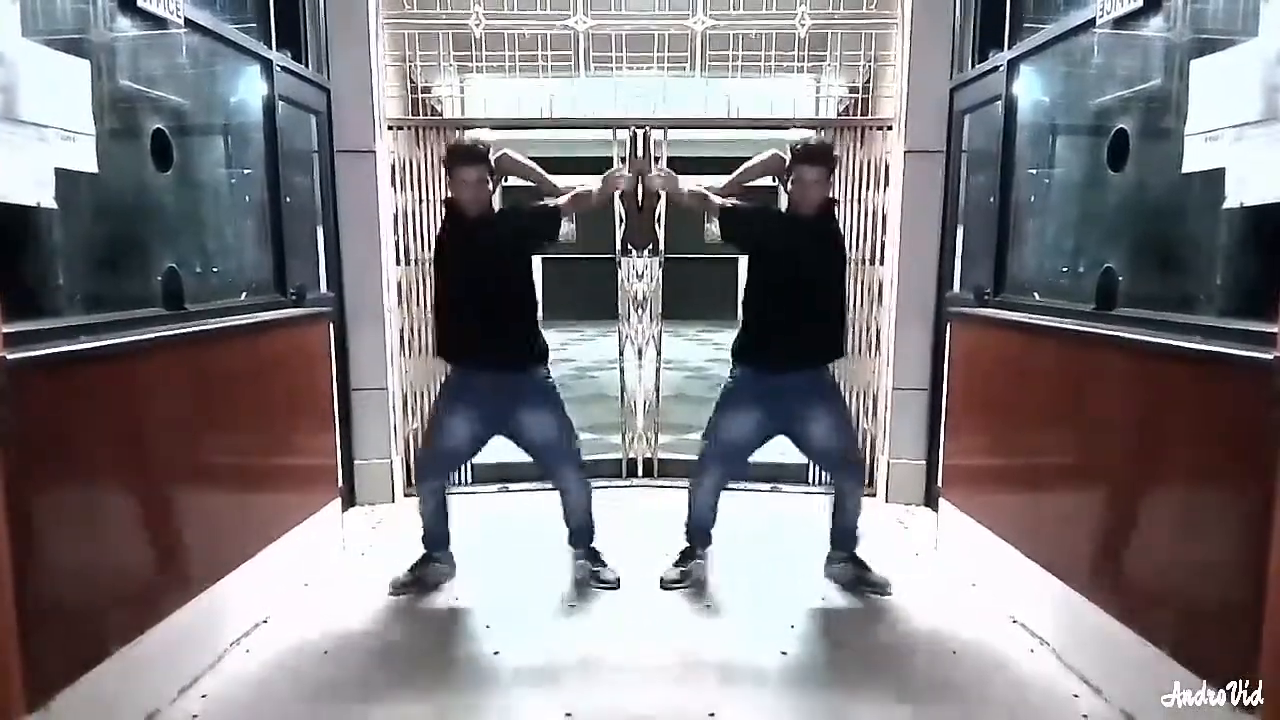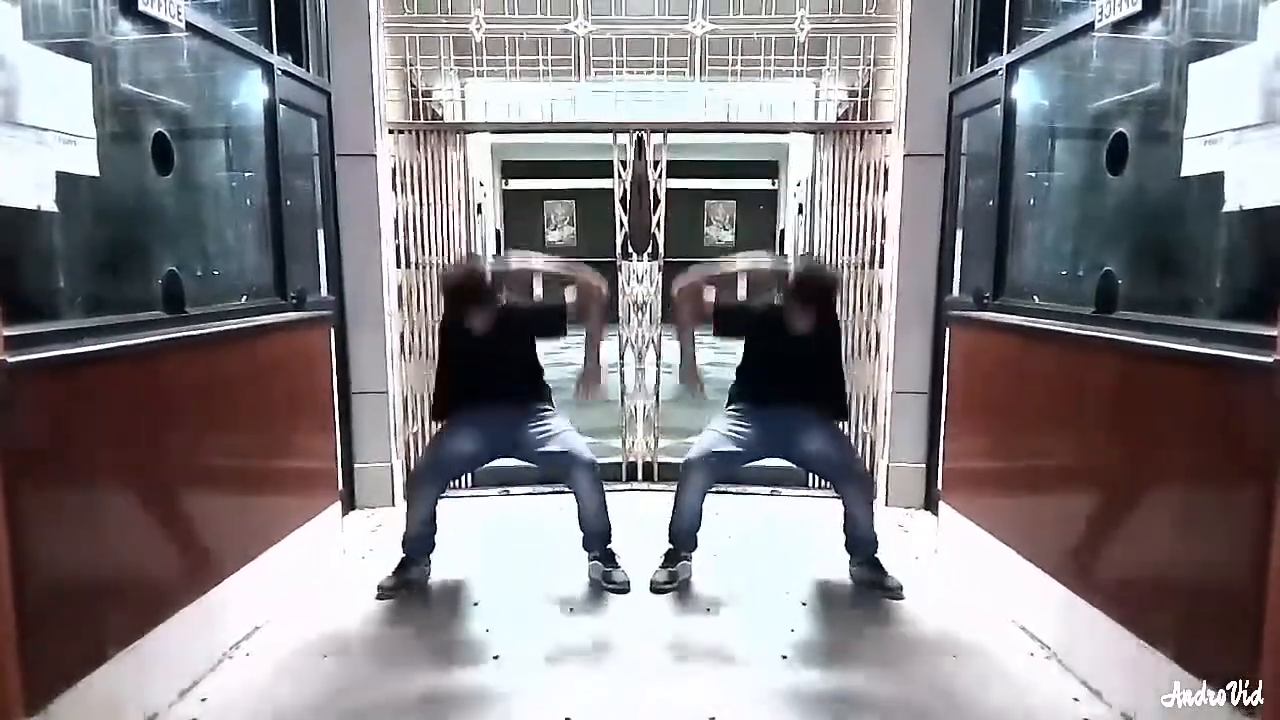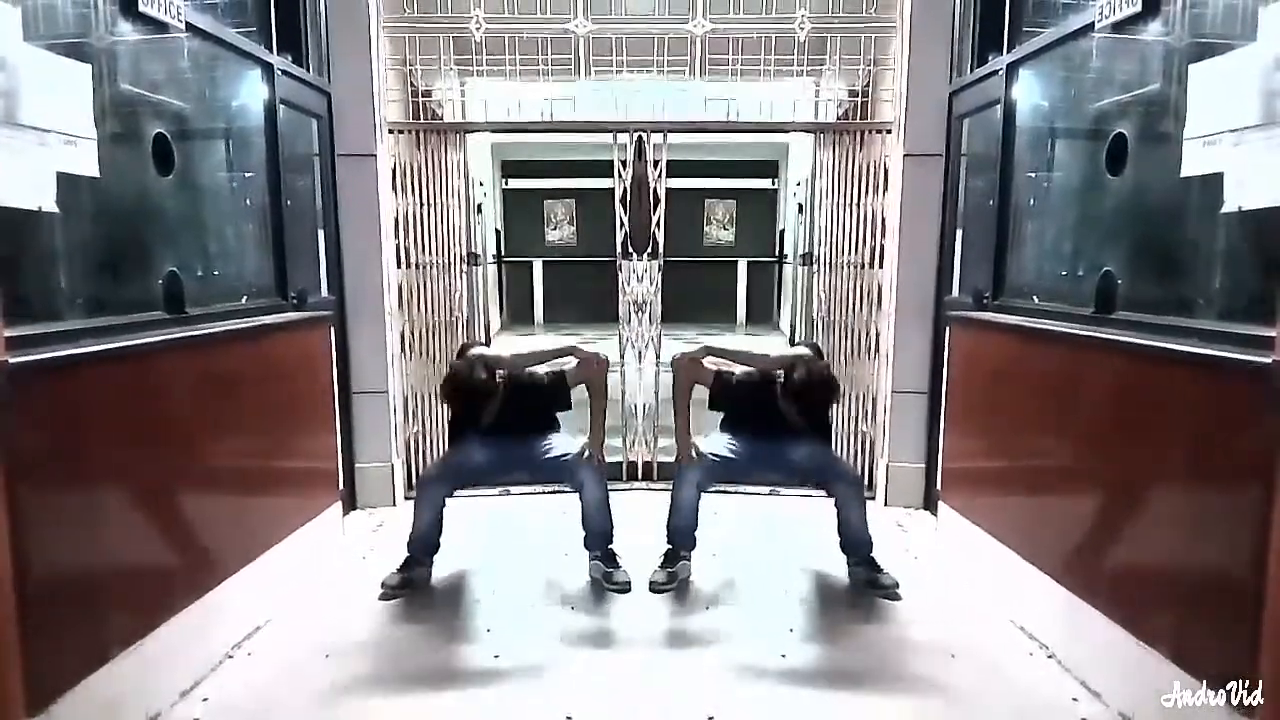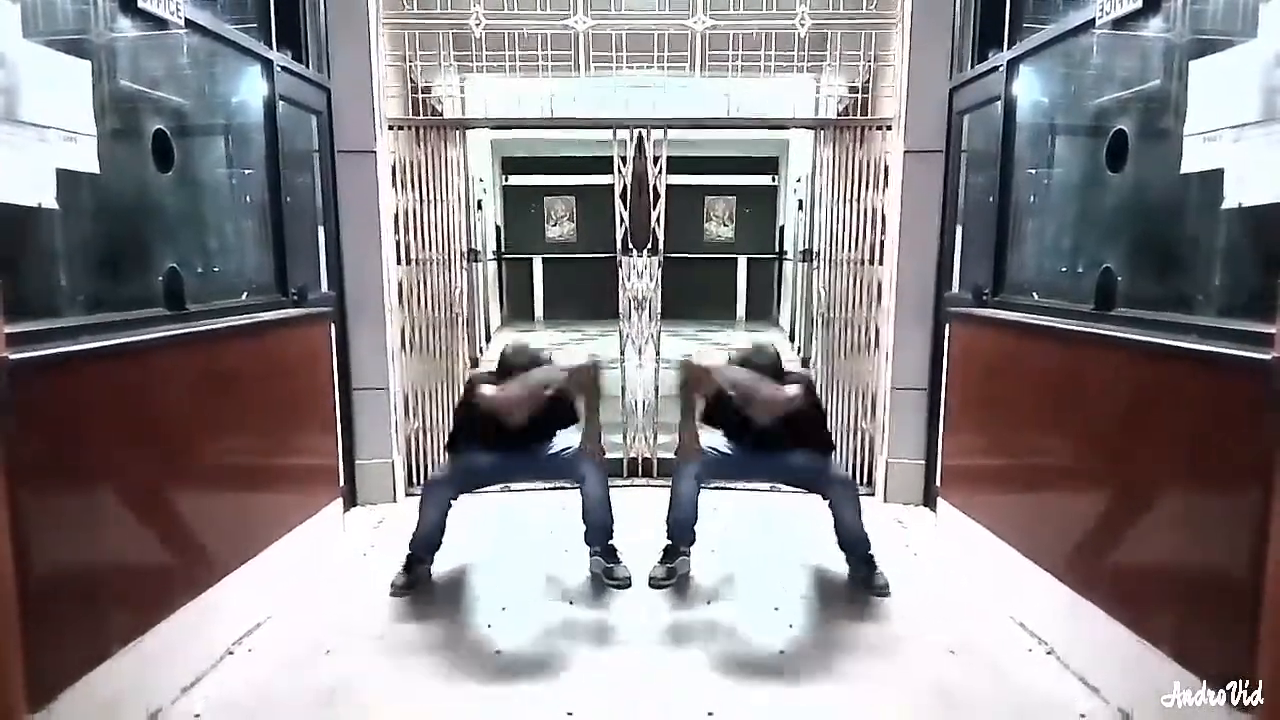
dt=0.5s
person 1, frame 1
left shoulder: (516, 224)
right shoulder: (451, 223)
left elbow: (575, 200)
right elbow: (504, 160)
left wrist: (600, 190)
right wrist: (557, 190)
left hip: (526, 379)
right hip: (468, 382)
left knee: (567, 467)
right knee: (430, 469)
left ankle: (585, 551)
right ankle: (436, 555)
person 1, frame 2
left shoulder: (520, 317)
right shoulder: (452, 322)
left elbow: (594, 287)
left wrist: (592, 361)
left hip: (529, 414)
right hip: (473, 417)
left knee: (584, 465)
right knee: (421, 477)
left ankle: (600, 555)
right ankle: (415, 561)
person 1, frame 3
left shoulder: (530, 389)
right shoulder: (464, 383)
left elbow: (594, 365)
left wrist: (597, 433)
left hip: (537, 443)
right hip: (482, 447)
left knee: (590, 470)
right knee: (430, 481)
left ankle: (600, 556)
right ankle: (418, 562)
person 1, frame 4
left shoulder: (549, 406)
right shoulder: (479, 399)
left elbow: (588, 373)
right elbow: (498, 400)
left wrist: (592, 426)
left hip: (538, 450)
right hip: (482, 456)
left knee: (591, 463)
right knee: (437, 485)
left ankle: (601, 551)
right ankle: (419, 559)
person 2, frame 1
left shoulder: (828, 222)
right shoulder: (764, 225)
left elbow: (775, 160)
right elbow: (705, 200)
left wrist: (720, 192)
right wrist: (680, 189)
left hip: (813, 382)
right hip: (754, 379)
left knee: (849, 470)
right knee: (713, 467)
left ankle: (843, 555)
right ankle: (694, 551)
person 2, frame 2
left shoulder: (827, 322)
right shoulder: (759, 317)
right elbow: (684, 288)
right wrist: (687, 360)
left hip: (807, 418)
right hip: (750, 414)
left knee: (858, 479)
right knee: (694, 466)
left ankle: (864, 561)
right ankle: (679, 554)
person 2, frame 3
left shoulder: (814, 381)
right shoulder: (748, 389)
right elbow: (683, 365)
left wrist: (714, 353)
right wrist: (682, 433)
left hip: (797, 447)
right hip: (743, 443)
left knee: (848, 481)
right knee: (690, 471)
left ankle: (860, 562)
right ankle: (679, 555)
person 2, frame 4
left shoulder: (799, 395)
right shoulder: (732, 407)
left elbow: (784, 399)
right elbow: (691, 372)
right wrist: (687, 424)
left hip: (797, 457)
right hip: (743, 452)
left knee: (842, 485)
right knee: (688, 464)
left ankle: (859, 560)
right ankle: (678, 550)
